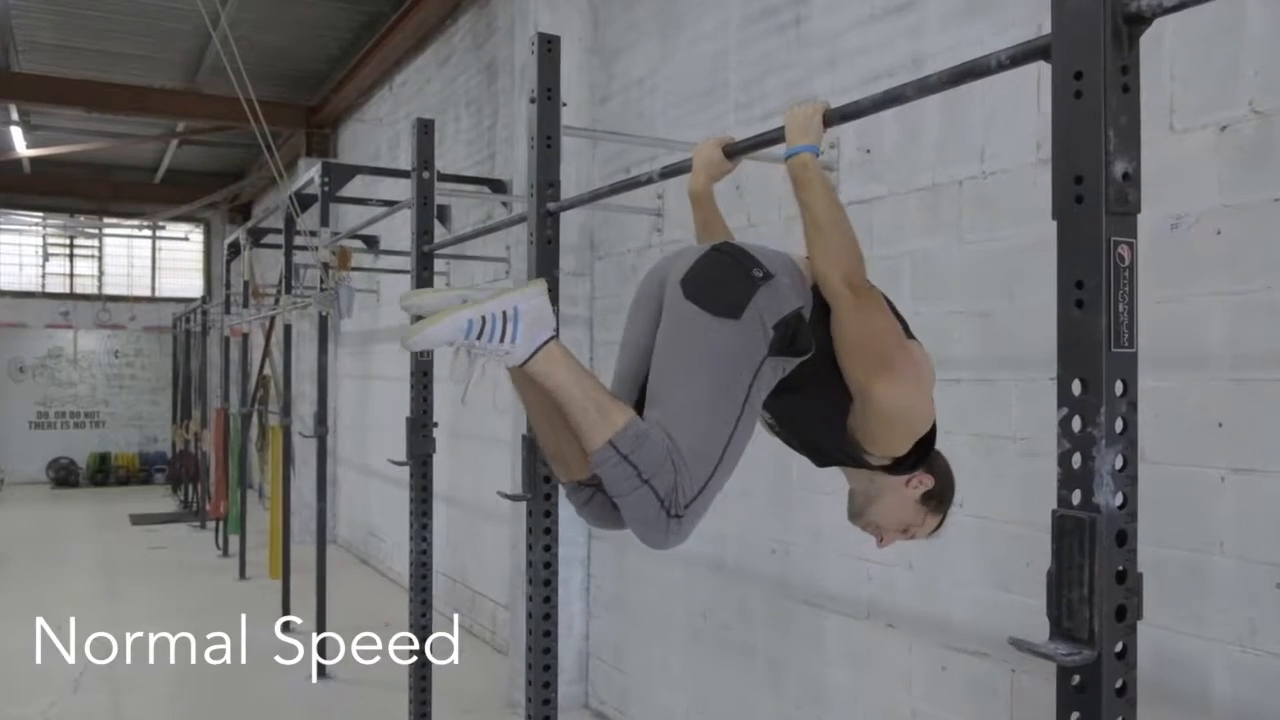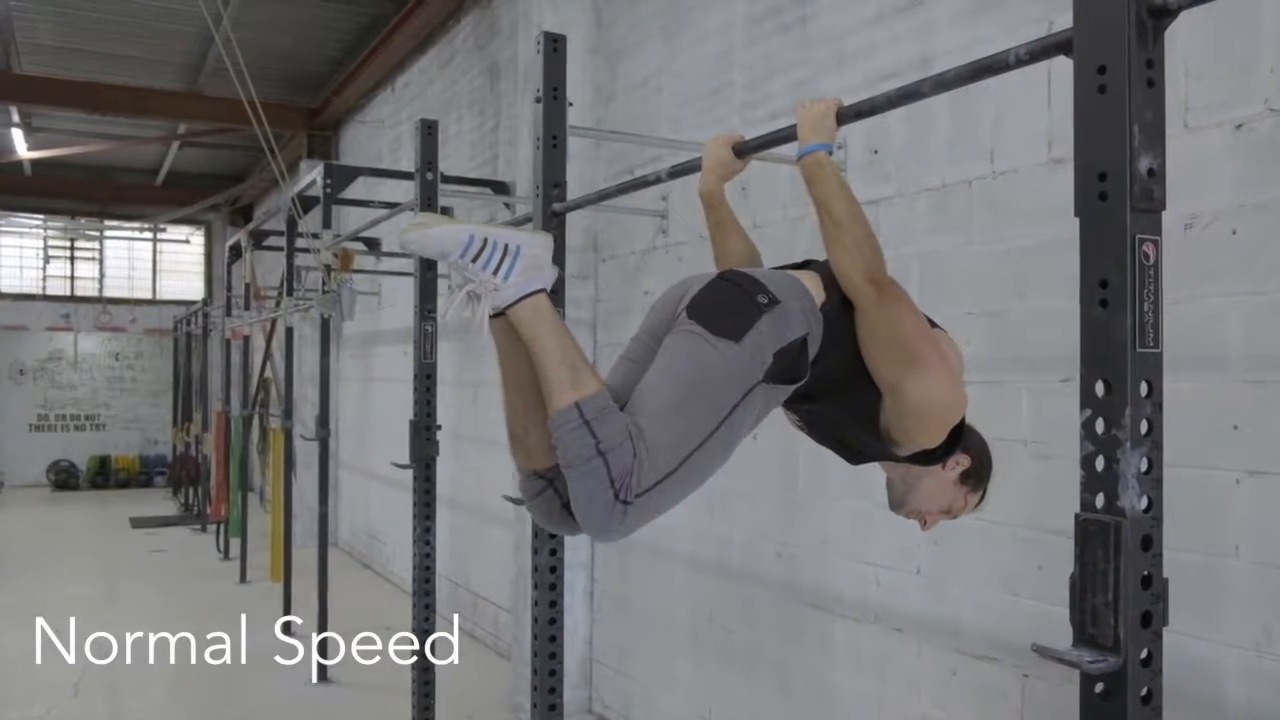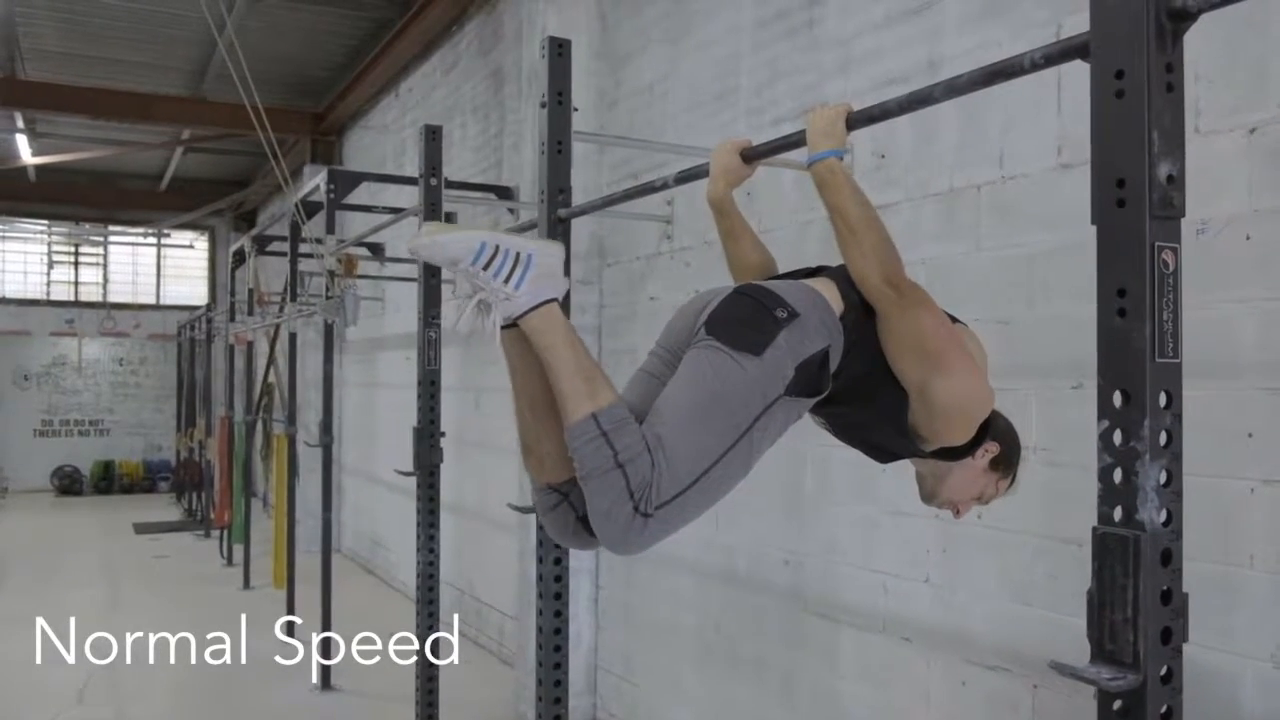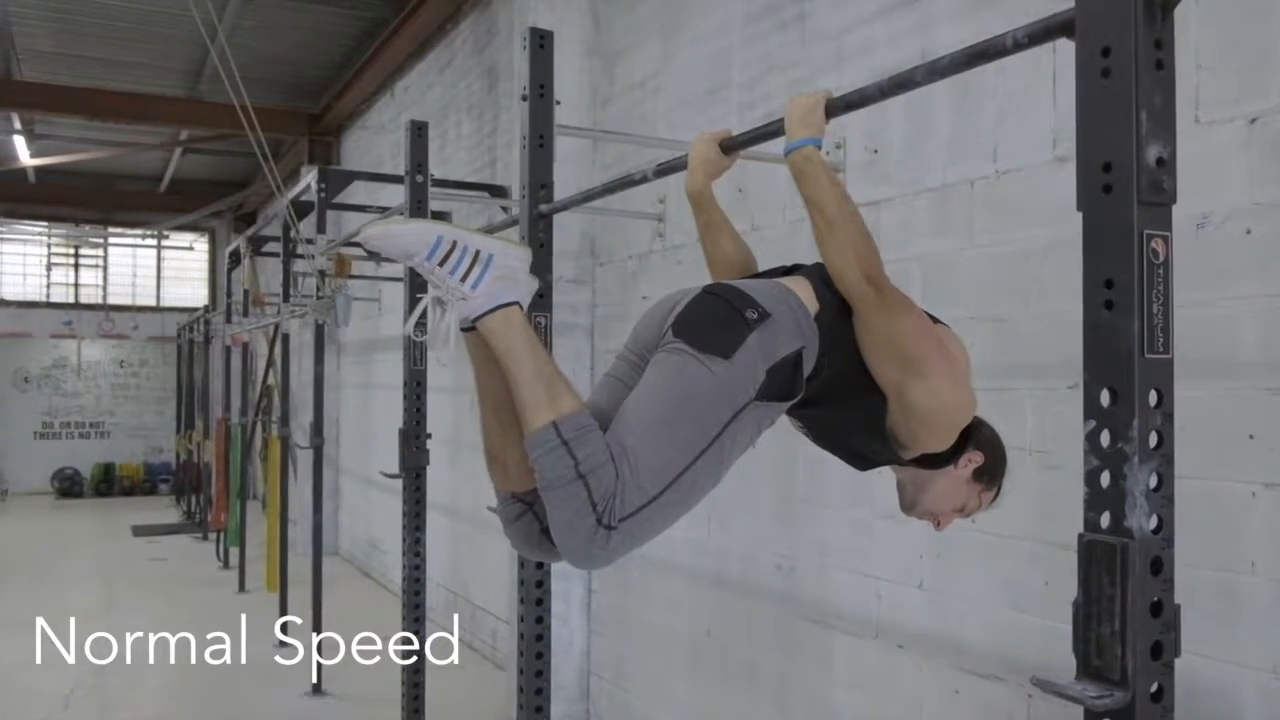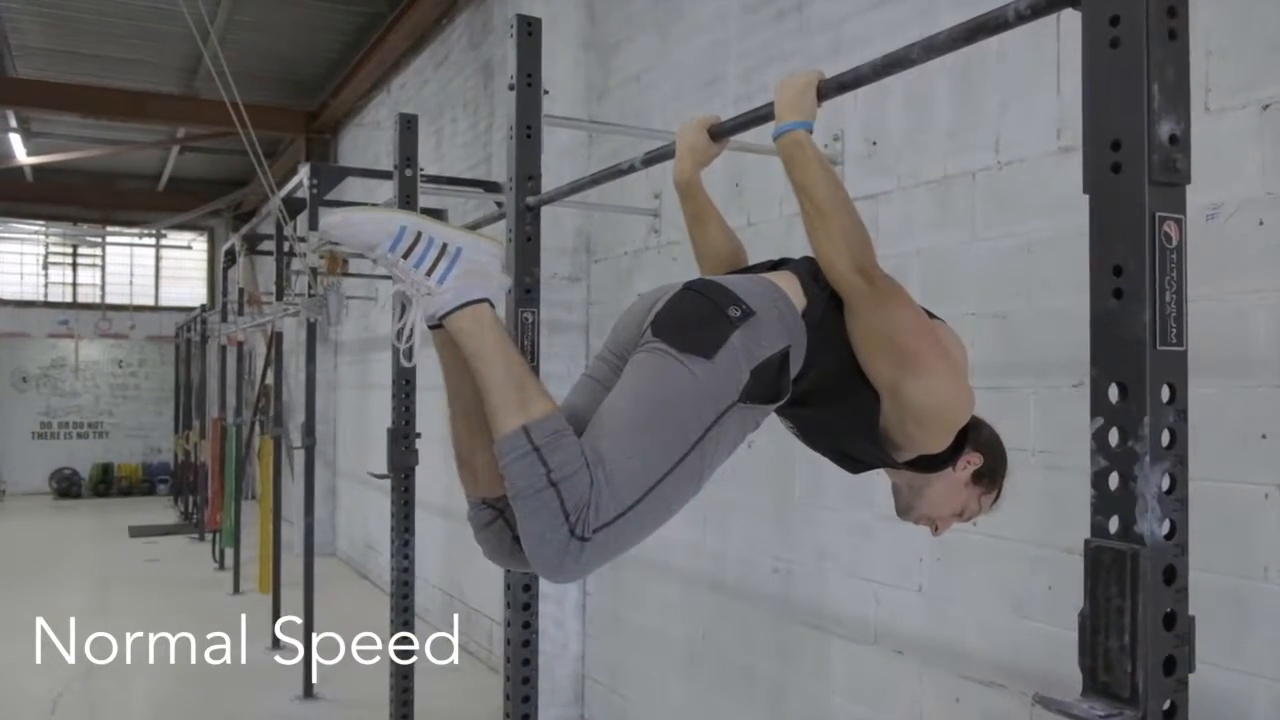
dt=1s
person 1, frame 1
right shoulder: (899, 414)
right elbow: (848, 289)
left hip: (691, 277)
right hip: (736, 302)
left knee: (605, 501)
right knee: (661, 515)
left ankle: (510, 329)
right ankle: (528, 338)
person 1, frame 2
right shoulder: (934, 406)
right elbow: (870, 285)
right wrist: (815, 155)
left hip: (709, 305)
right hip: (754, 327)
left knee: (559, 504)
right knee: (609, 504)
left ankle: (507, 294)
right ankle: (520, 285)
person 1, frame 3
left shoulder: (882, 413)
right shoulder: (962, 402)
right elbow: (890, 290)
right wrist: (825, 161)
left hip: (726, 317)
right hip: (774, 339)
left knee: (573, 518)
left ankle: (516, 306)
right ankle: (528, 293)
person 1, frame 4
left shoulder: (861, 419)
right shoulder: (942, 407)
right elbow: (868, 288)
right wrist: (803, 151)
left hip: (697, 317)
right hip: (745, 341)
left knee: (537, 531)
right knee: (589, 532)
left ankle: (482, 308)
right ankle: (491, 298)
person 1, frame 5
right shoulder: (939, 406)
right elbow: (860, 281)
right wrist: (794, 134)
left hip: (682, 314)
right hip: (728, 340)
left knee: (510, 538)
left ankle: (451, 303)
right ankle: (458, 293)
